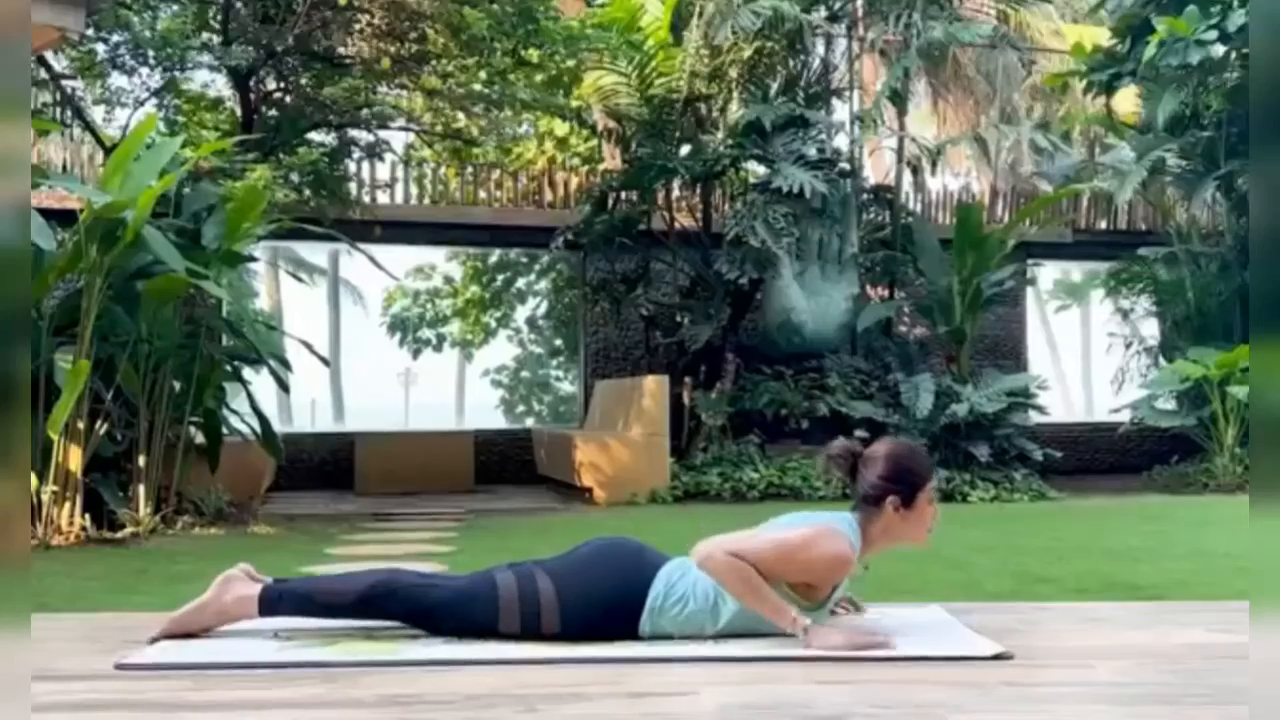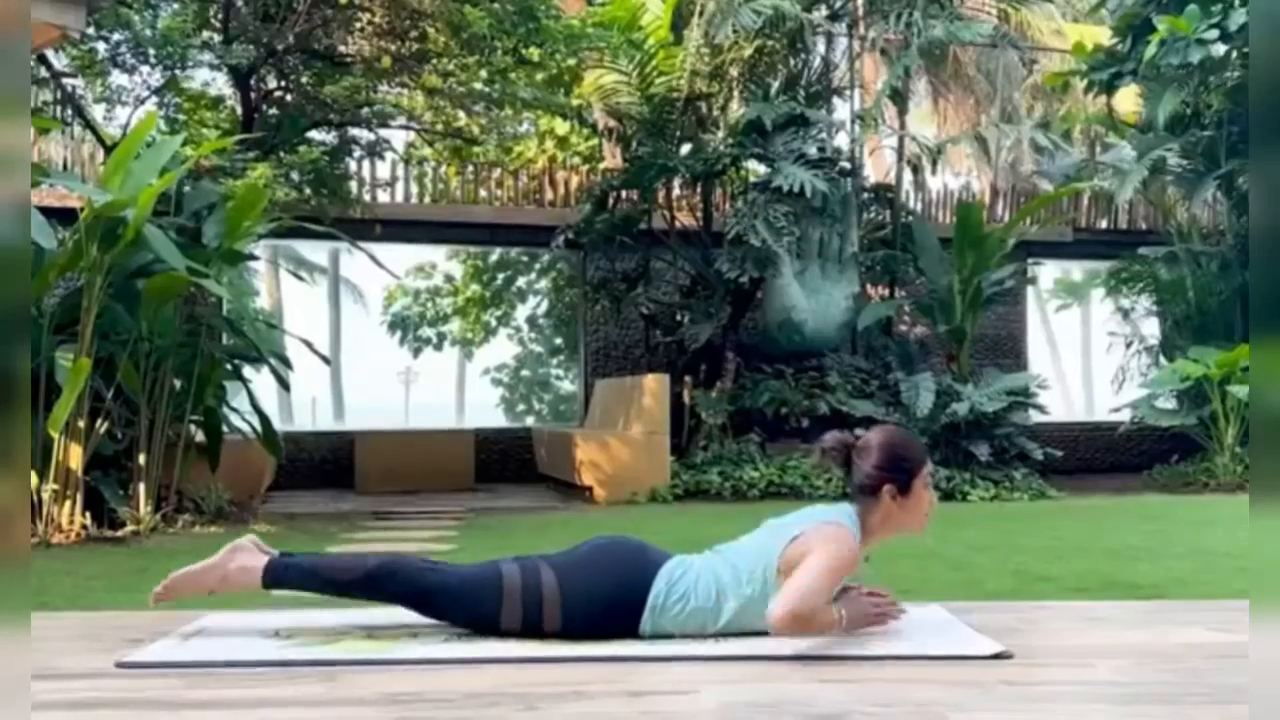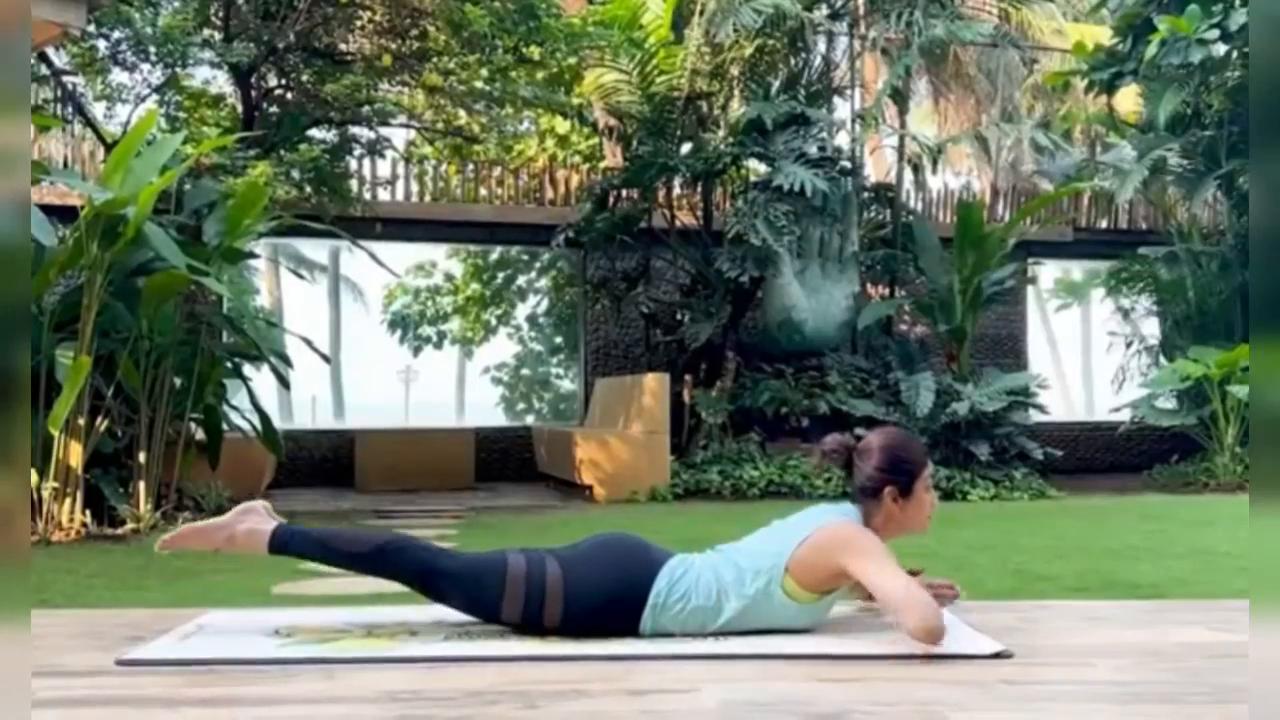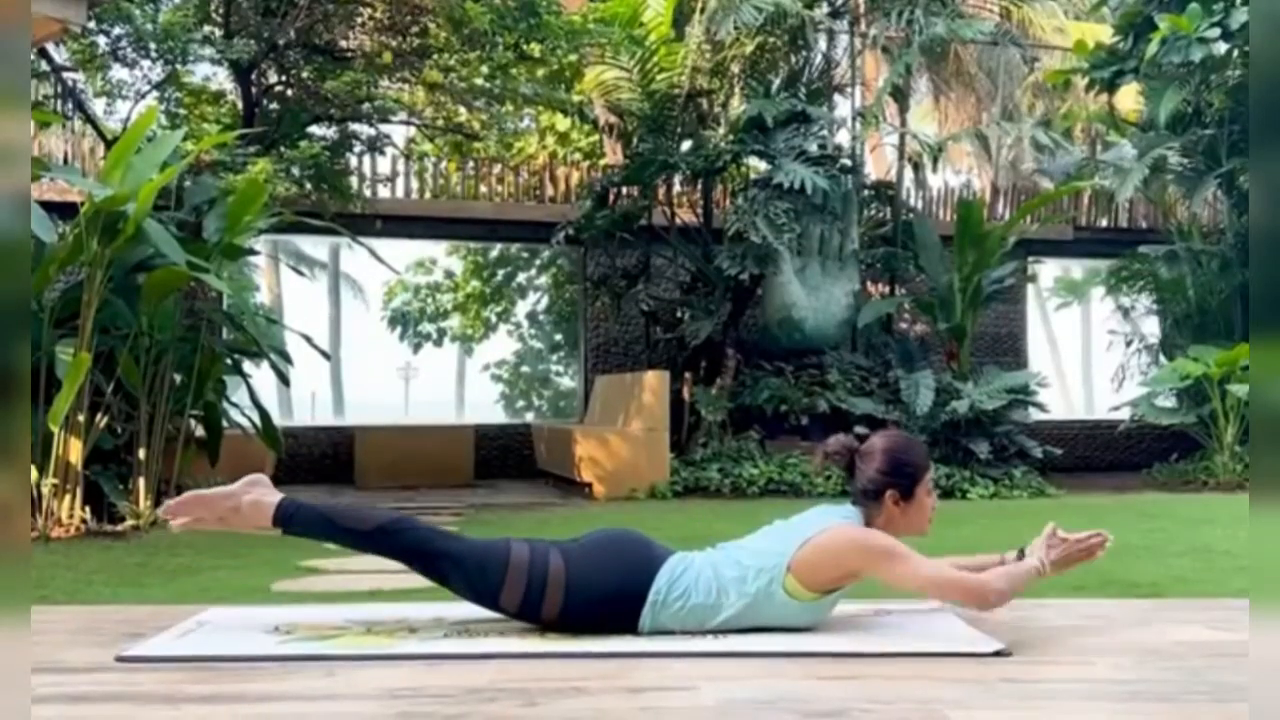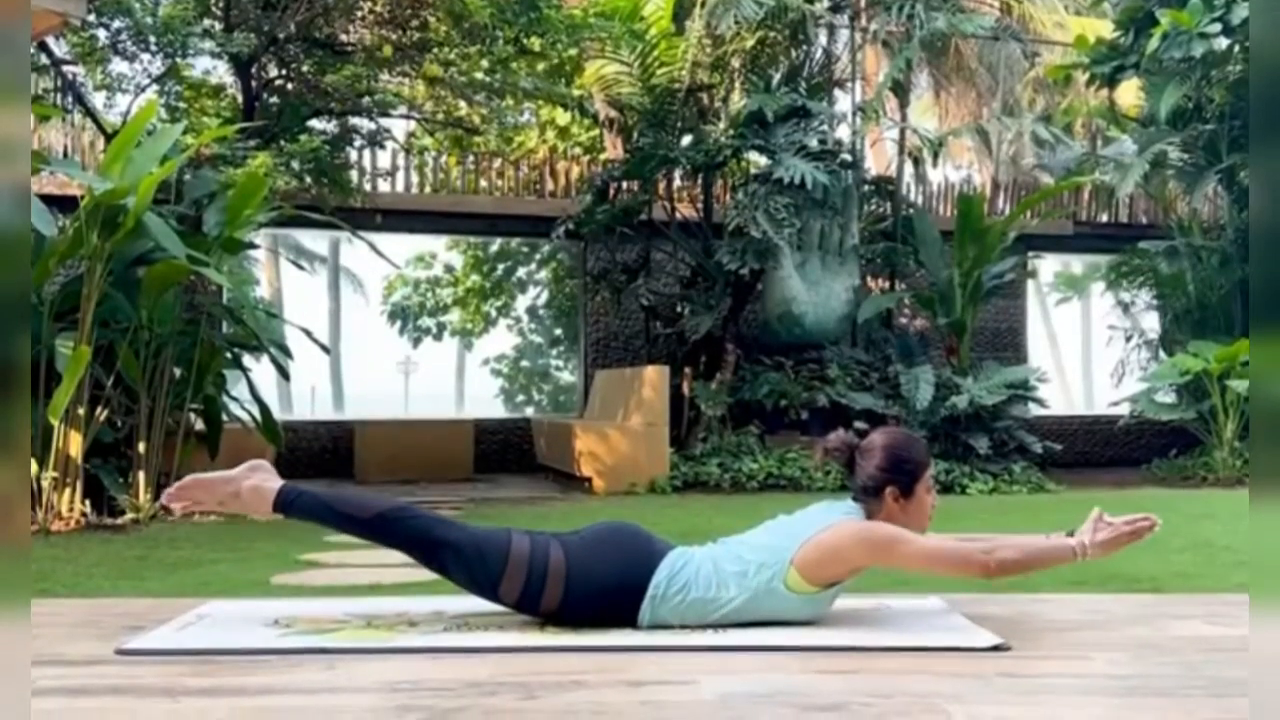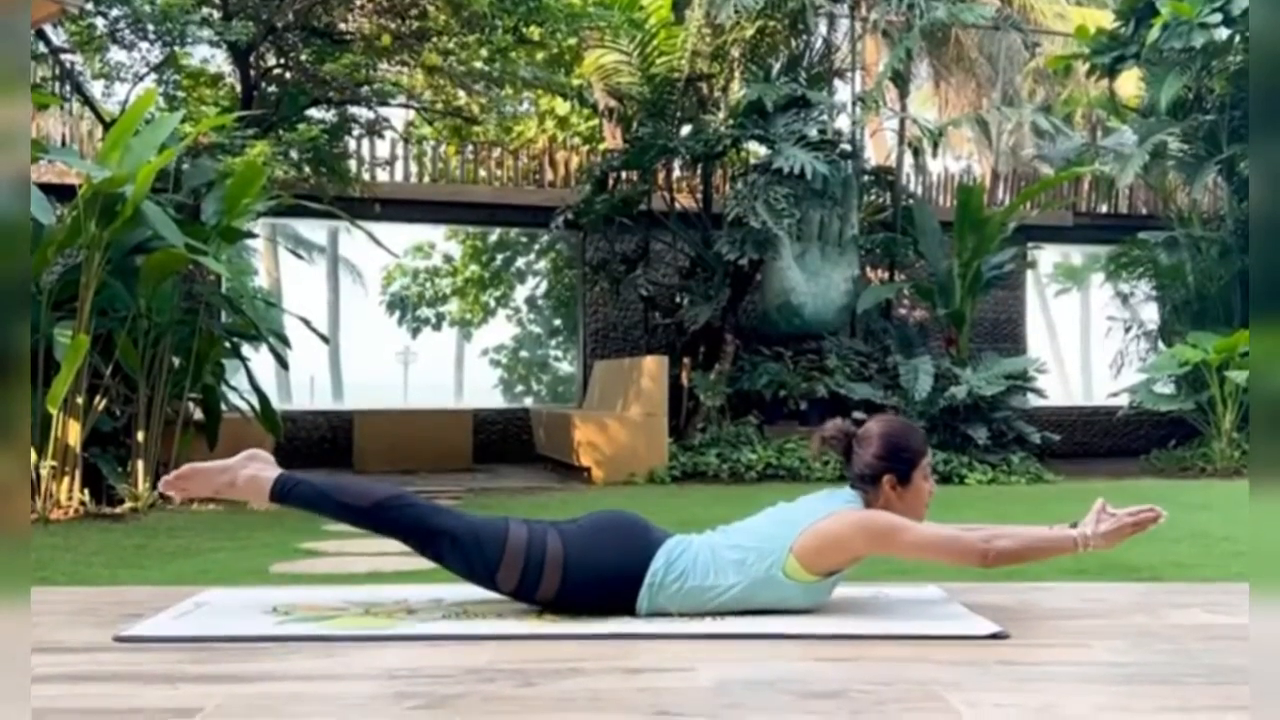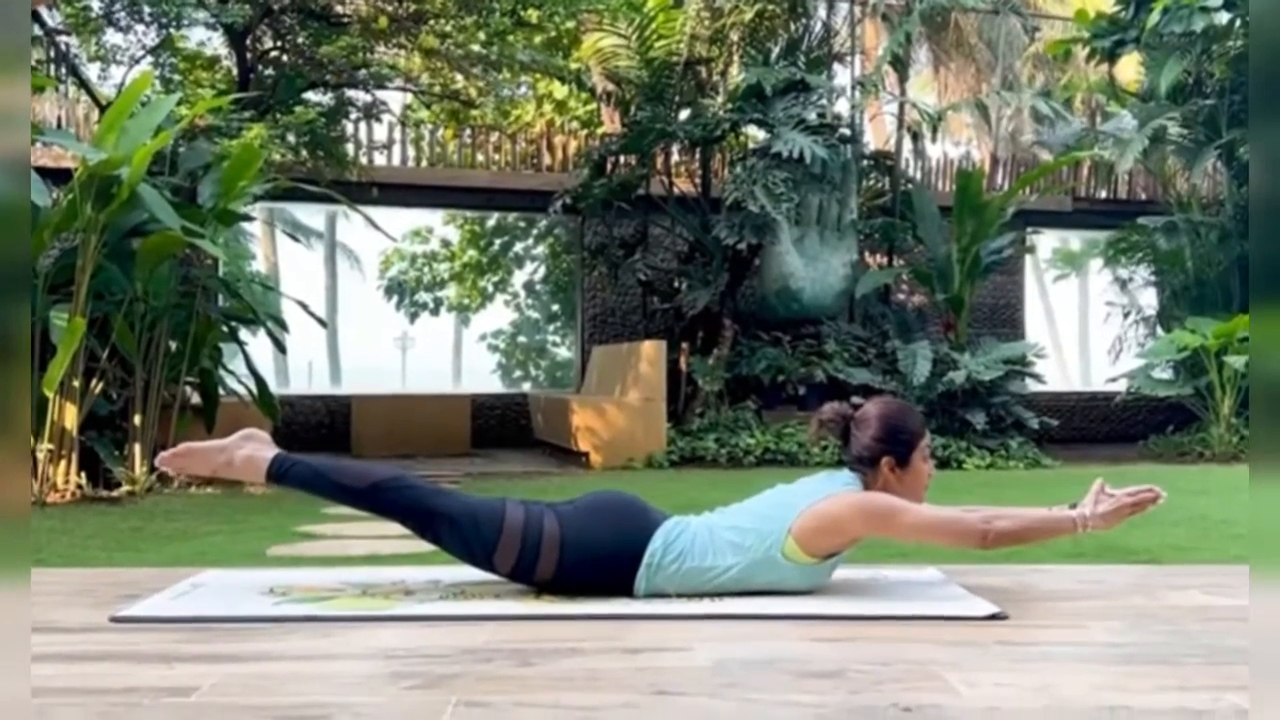
dt=0.4s
person 1, frame 1
left shoulder: (829, 526)
right shoulder: (836, 548)
right elbow: (712, 553)
left wrist: (809, 601)
right wrist: (804, 627)
left hip: (623, 576)
right hip: (616, 599)
left knee: (441, 595)
right knee: (426, 603)
left ankle: (261, 585)
right ankle: (250, 600)
person 1, frame 2
left shoulder: (827, 518)
right shoulder: (843, 541)
right elbow: (781, 620)
left wrist: (842, 598)
right wrist: (844, 618)
left hip: (627, 575)
right hip: (617, 598)
left knee: (442, 582)
right knee: (428, 588)
left ankle: (263, 557)
right ankle: (253, 569)
person 1, frame 3
left shoulder: (830, 519)
right shoulder: (855, 540)
left elbow: (827, 588)
right elbow: (923, 631)
left wrist: (904, 592)
right wrist: (918, 605)
left hip: (632, 573)
right hip: (618, 599)
left knee: (440, 572)
right knee: (433, 570)
left ankle: (266, 526)
right ankle: (258, 534)
person 1, frame 4
left shoulder: (836, 520)
right shoulder: (854, 542)
left elbow: (934, 569)
right elbow: (977, 594)
left wrist: (1019, 563)
right wrist: (1034, 565)
left hip: (629, 568)
right hip: (616, 592)
left knee: (443, 555)
right knee: (436, 553)
left ankle: (270, 505)
right ankle: (264, 509)
person 1, frame 5
left shoulder: (843, 515)
right shoulder: (861, 537)
left elbow: (969, 552)
right elbow: (986, 557)
left wrist: (1072, 541)
right wrist: (1084, 545)
left hip: (628, 563)
right hip: (618, 586)
left knee: (448, 547)
right knee: (438, 545)
left ankle: (270, 491)
right ankle: (265, 494)
person 1, frame 6
left shoulder: (842, 505)
right shoulder: (858, 528)
left elbow: (971, 540)
right elbow: (985, 548)
left wrist: (1073, 531)
right wrist: (1086, 537)
left hip: (625, 551)
right hip: (614, 573)
left knee: (447, 533)
right knee: (434, 532)
left ankle: (270, 478)
right ankle: (264, 483)
person 1, frame 7
left shoulder: (841, 487)
right shoulder: (856, 509)
left elbow: (965, 520)
right elbow: (981, 531)
left wrist: (1072, 510)
right wrist: (1084, 518)
left hip: (621, 532)
right hip: (611, 555)
left knee: (440, 514)
right knee: (432, 514)
left ankle: (267, 457)
right ankle: (261, 463)
